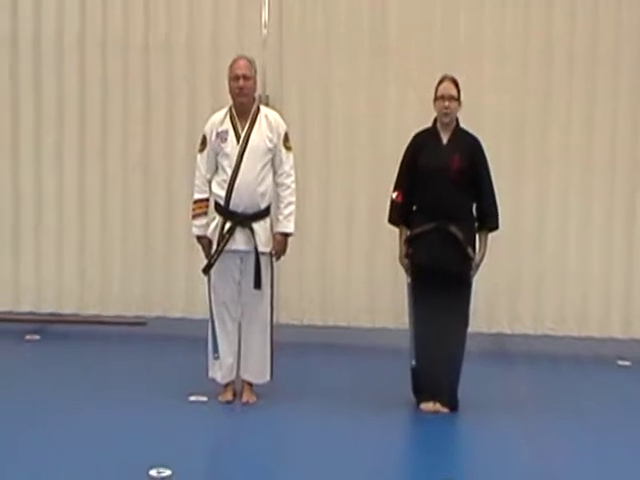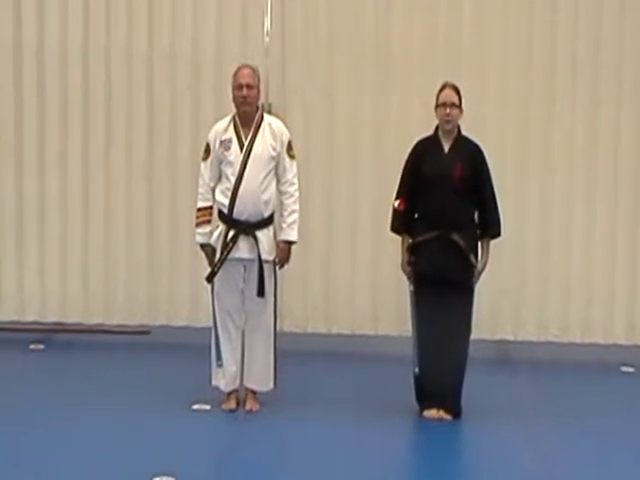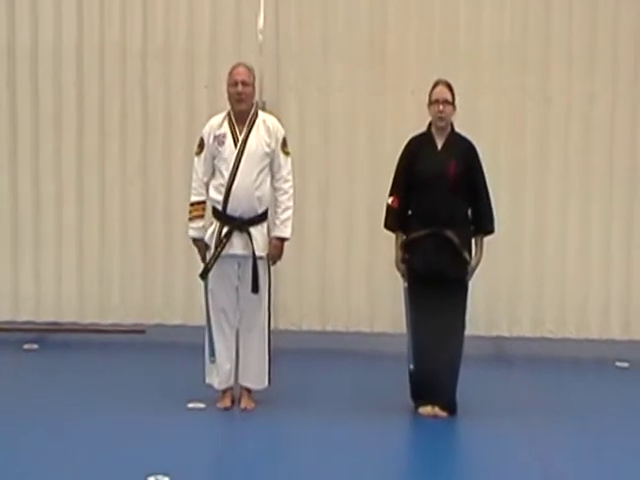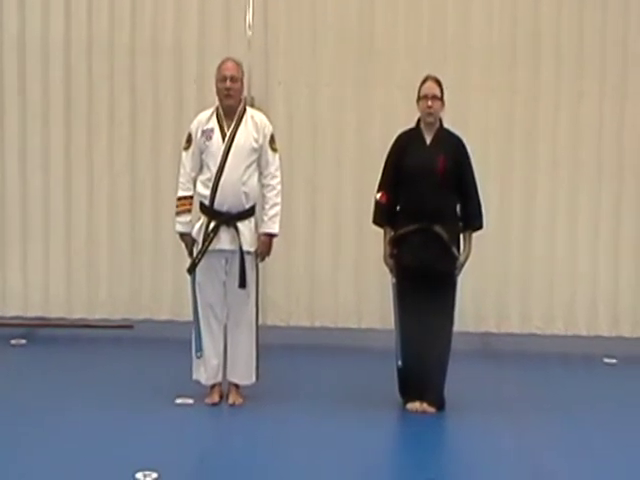
dt=0.7s
person 1, frame 1
left shoulder: (273, 123)
right shoulder: (215, 124)
left elbow: (286, 179)
right elbow: (202, 180)
left wrist: (283, 229)
right wrist: (201, 229)
left hip: (259, 229)
right hip: (223, 228)
left knee: (256, 307)
right knee: (223, 306)
left ankle: (249, 380)
right ankle: (227, 379)
person 1, frame 2
left shoulder: (277, 131)
right shoulder: (218, 133)
left elbow: (289, 187)
right elbow: (205, 188)
left wrist: (287, 237)
right wrist: (204, 237)
left hip: (262, 237)
right hip: (227, 236)
left knee: (260, 315)
right knee: (227, 314)
left ankle: (253, 388)
right ankle: (230, 388)
person 1, frame 3
left shoulder: (271, 128)
right shoulder: (213, 129)
left elbow: (284, 184)
right elbow: (199, 183)
left wrist: (280, 234)
right wrist: (197, 232)
left hip: (257, 233)
right hip: (221, 232)
left knee: (254, 312)
right knee: (221, 311)
left ankle: (248, 387)
right ankle: (225, 386)
person 1, frame 4
left shoulder: (259, 124)
right shoulder: (201, 124)
left elbow: (271, 180)
right elbow: (186, 178)
left wrist: (268, 230)
right wrist: (184, 226)
left hip: (244, 229)
right hip: (208, 228)
left knee: (242, 308)
right knee: (209, 307)
left ankle: (236, 383)
right ankle: (213, 381)
person 2, frame 1
left shoulder: (470, 145)
right shoulder: (420, 143)
left elbow: (484, 195)
right elbow: (403, 192)
left wrist: (482, 243)
right wrist: (403, 240)
left hip: (459, 240)
right hip: (424, 239)
left knee: (453, 318)
right knee: (425, 316)
left ankle: (445, 393)
right ankle: (426, 391)
person 2, frame 2
left shoulder: (472, 153)
right shoulder: (421, 151)
left elbow: (486, 203)
right elbow: (405, 200)
left wrist: (484, 250)
right wrist: (405, 247)
left hip: (461, 248)
right hip: (426, 247)
left knee: (456, 326)
right knee: (427, 325)
left ankle: (449, 400)
right ankle: (429, 398)
person 2, frame 3
left shoulder: (465, 149)
right shoulder: (415, 147)
left elbow: (479, 199)
right elbow: (399, 197)
left wrist: (478, 246)
right wrist: (399, 244)
left hip: (455, 244)
right hip: (420, 243)
left knee: (450, 322)
right knee: (422, 321)
left ankle: (444, 397)
right ankle: (425, 395)
person 2, frame 4
left shoulder: (454, 146)
right shoulder: (403, 143)
left elbow: (468, 195)
right elbow: (388, 193)
left wrist: (467, 241)
right wrist: (387, 240)
left hip: (443, 240)
right hip: (409, 239)
left knee: (439, 318)
right knee: (410, 317)
left ankle: (432, 393)
right ankle: (412, 391)
